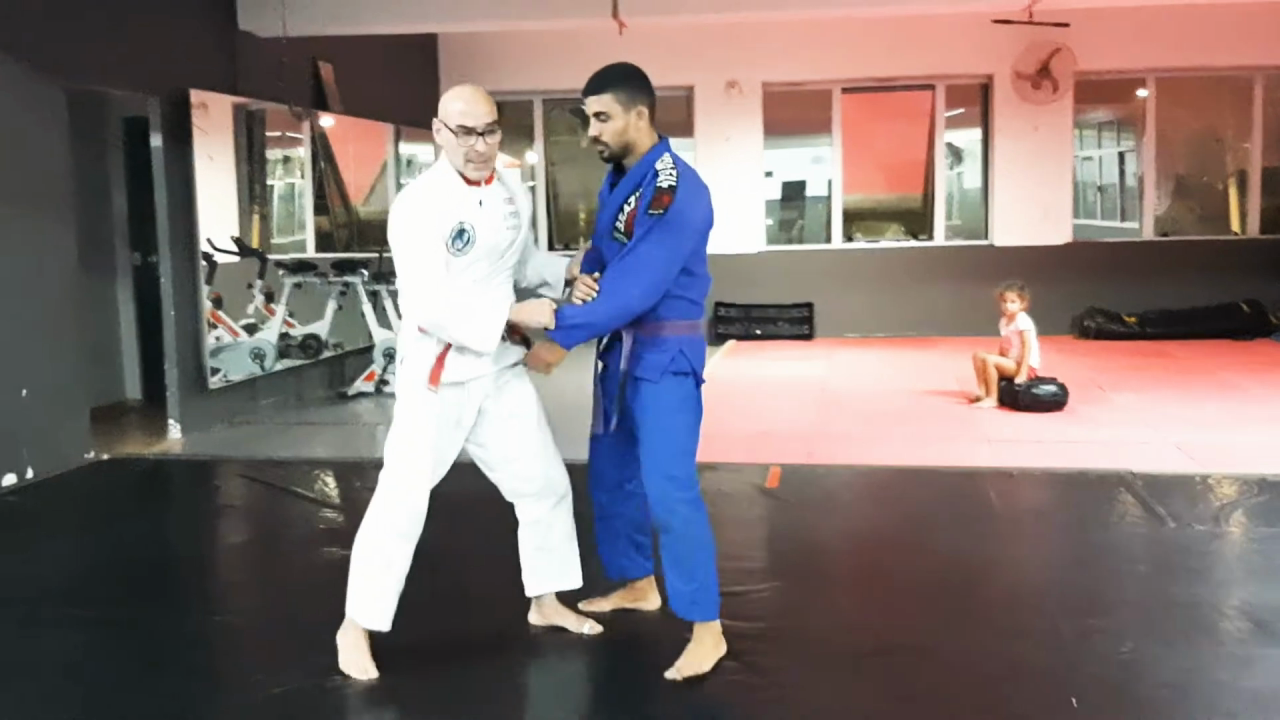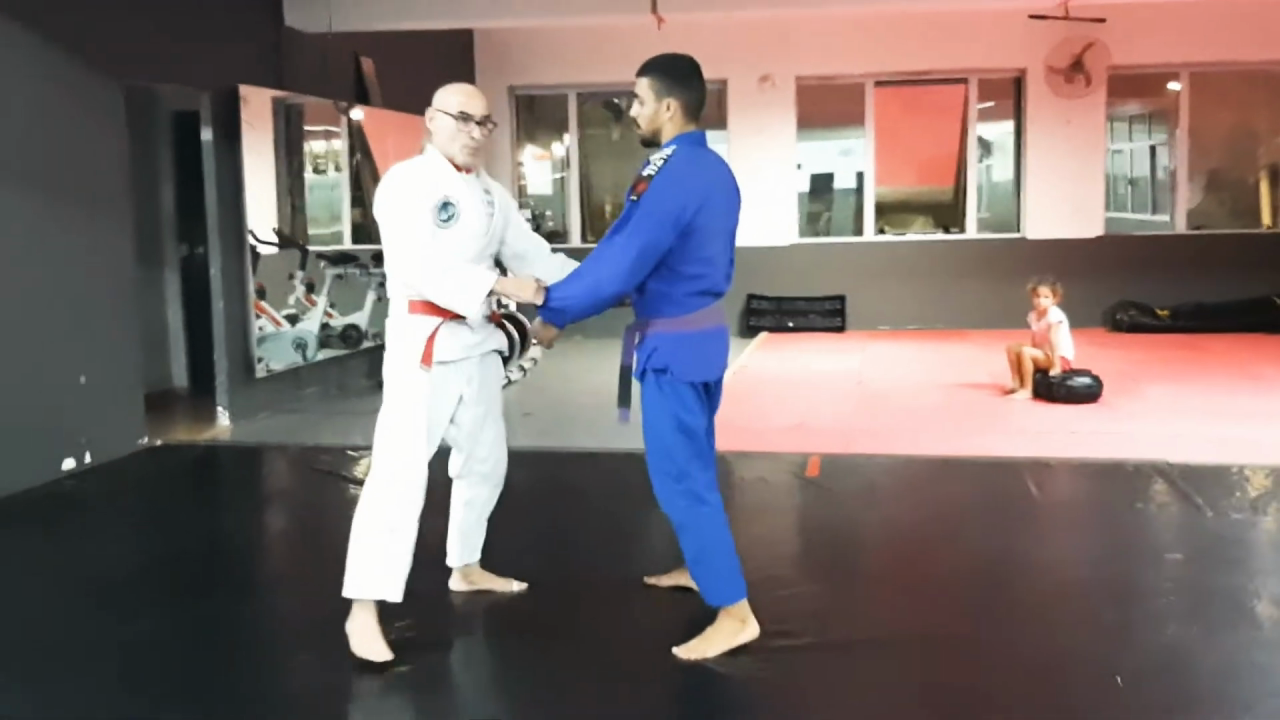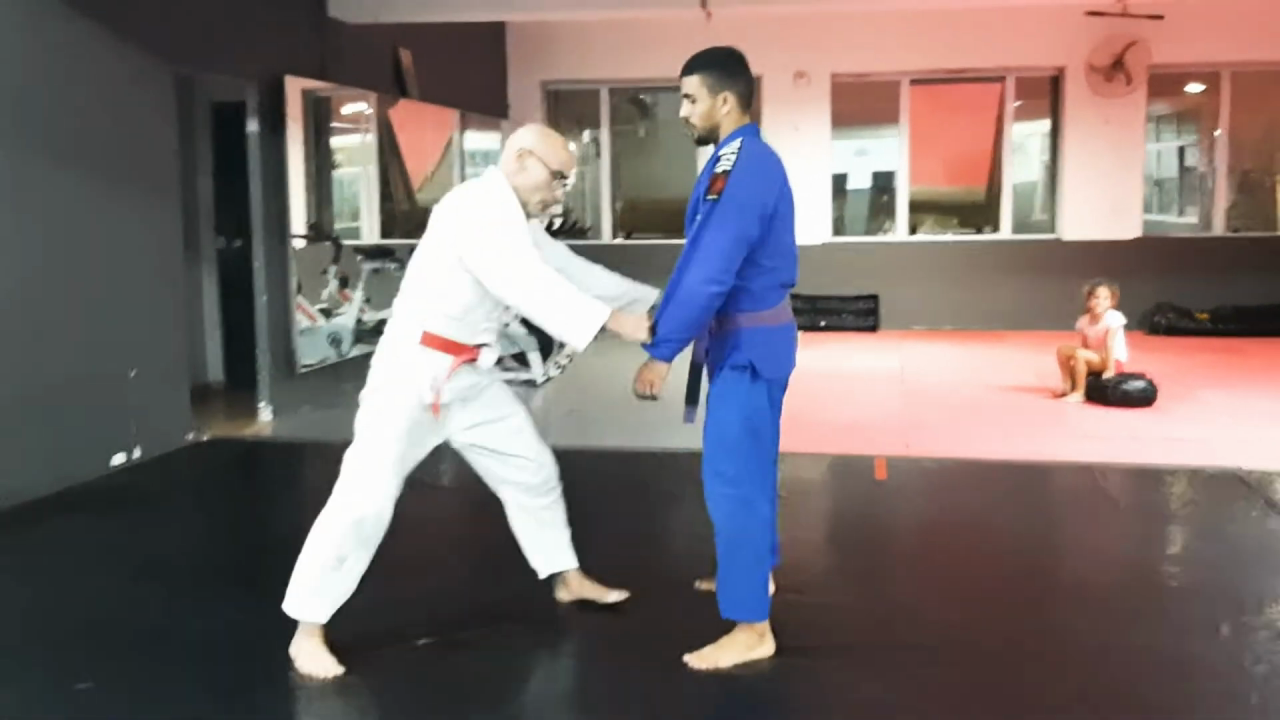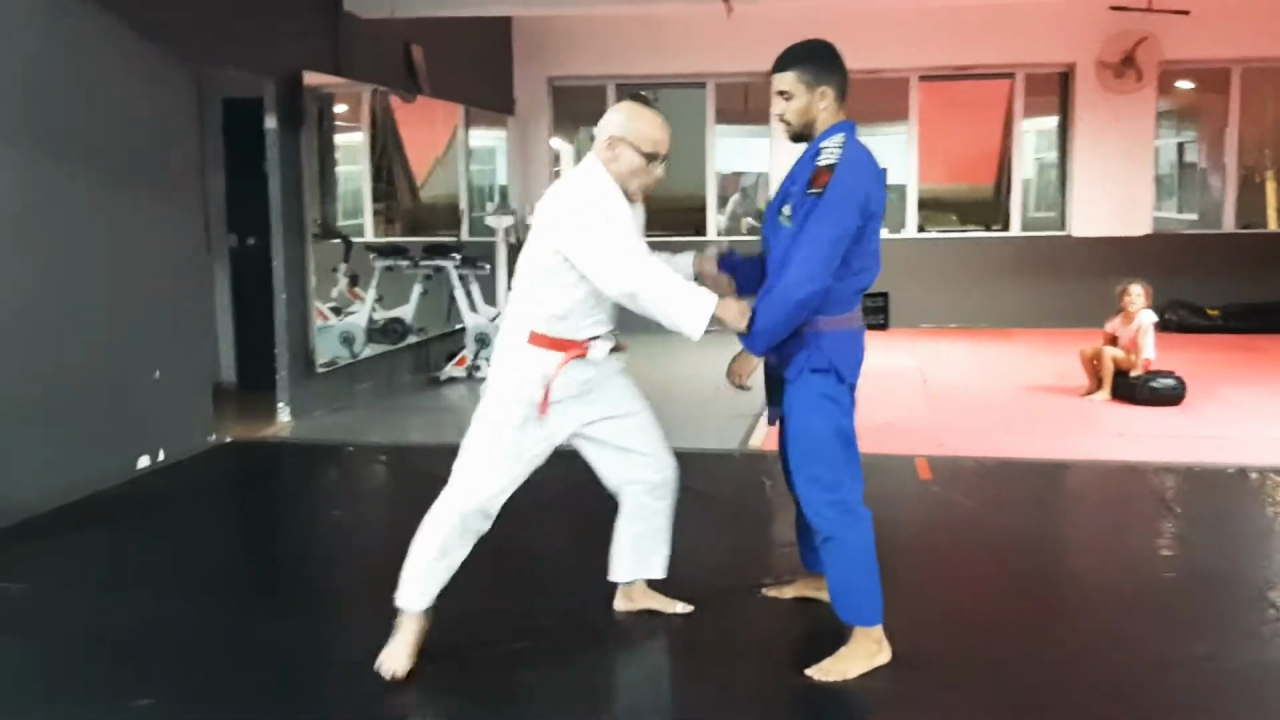
dt=1s
person 1, frame 1
left shoulder: (676, 189)
right shoulder: (618, 177)
left elbow: (638, 284)
left wrist: (561, 335)
right wrist: (583, 280)
left hip: (667, 355)
right hip: (621, 348)
left knee: (669, 490)
right knee: (611, 476)
left ankle: (705, 625)
right ankle: (638, 583)
person 1, frame 2
left shoulder: (666, 177)
right shoulder: (716, 170)
left elbow: (615, 264)
left wrist: (552, 312)
right wrist: (631, 291)
left hip: (673, 343)
right hip: (703, 333)
left knee: (682, 478)
right knee: (691, 466)
left ankle: (734, 612)
right ankle: (702, 567)
person 1, frame 3
left shoulder: (739, 169)
right shoulder: (749, 159)
left elbow: (709, 272)
right elbow: (703, 262)
left wrist: (659, 352)
right wrist: (664, 329)
left hip: (747, 340)
right hip: (754, 333)
left knee: (733, 480)
right knee: (749, 468)
left ankle: (752, 628)
right ankle: (754, 572)
person 1, frame 4
left shoulder: (842, 167)
right shoulder: (827, 160)
left elbow: (809, 274)
left wrist: (754, 345)
right wrist: (730, 267)
left hip: (819, 346)
right hip: (803, 342)
left knee: (829, 483)
right knee: (805, 471)
left ankle: (868, 635)
right ankle: (821, 575)
person 2, frame 1
left shoulder: (513, 193)
right shoulder: (418, 202)
right elbow: (427, 302)
left wrist: (569, 269)
right wrist: (513, 314)
left hip: (499, 363)
right hip: (435, 366)
left knee: (543, 481)
right knee: (405, 495)
left ankle: (545, 601)
right ankle: (357, 626)
person 2, frame 2
left shoulder: (493, 194)
right shoulder: (406, 181)
left elbow: (535, 257)
right elbow: (420, 266)
right wrist: (497, 284)
left hip: (477, 343)
right hip: (422, 345)
left knee: (484, 462)
right knee: (401, 472)
left ankle: (465, 566)
right ankle: (365, 609)
person 2, frame 3
left shoulder: (511, 221)
right shoulder: (473, 208)
left elbow: (560, 275)
right elbow: (526, 287)
left wrist: (654, 305)
right wrist: (610, 319)
left hip: (470, 375)
right hip: (415, 370)
left knee: (532, 468)
right knee: (365, 496)
left ankle: (567, 578)
right ankle: (309, 629)
person 2, frame 4
left shoulder: (611, 202)
right shoulder: (577, 199)
left elbow: (639, 270)
right elbow: (627, 281)
left wrist: (695, 268)
right wrist: (714, 306)
left hip: (592, 367)
right hip: (533, 368)
left knee: (652, 471)
right knee: (476, 490)
left ankle: (632, 587)
right ankle: (412, 616)
